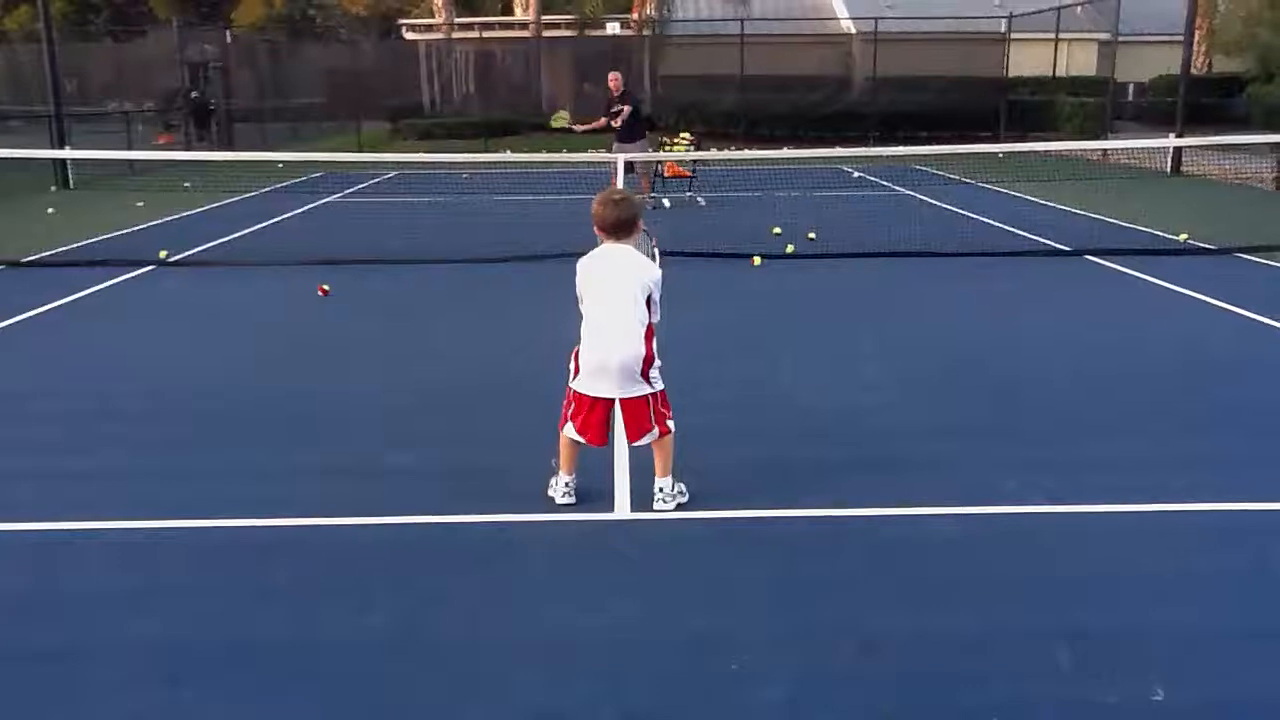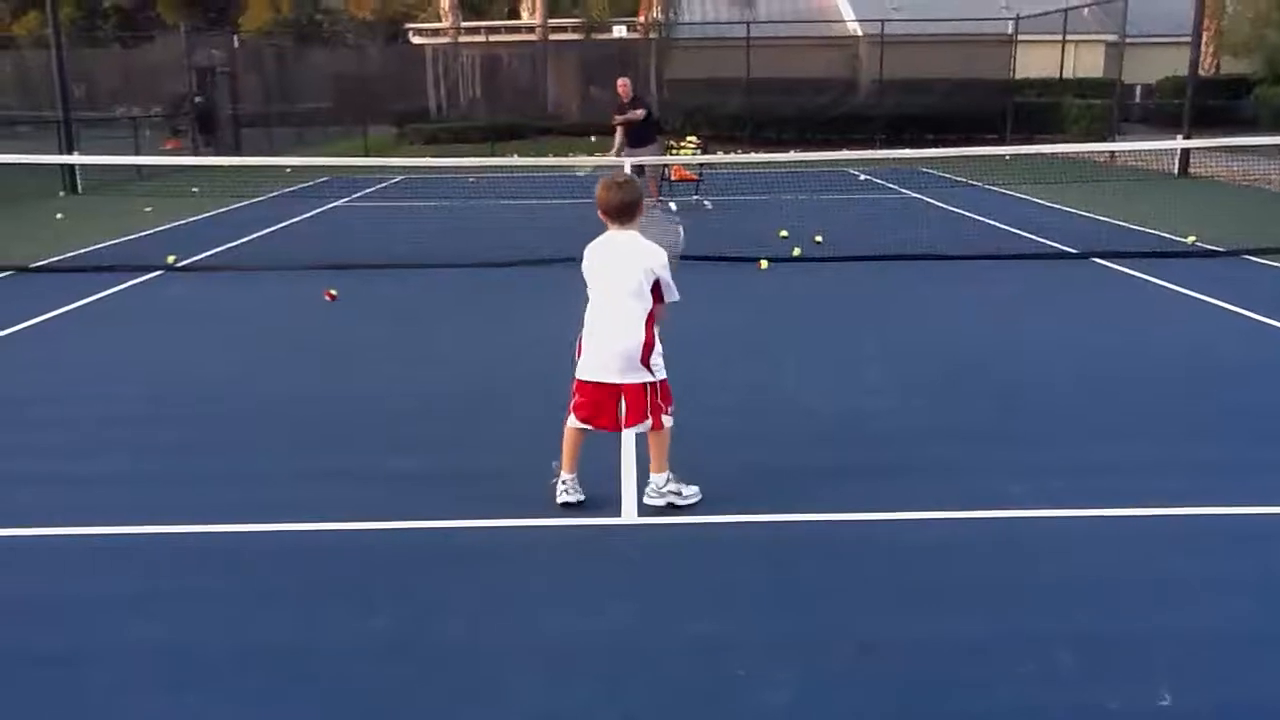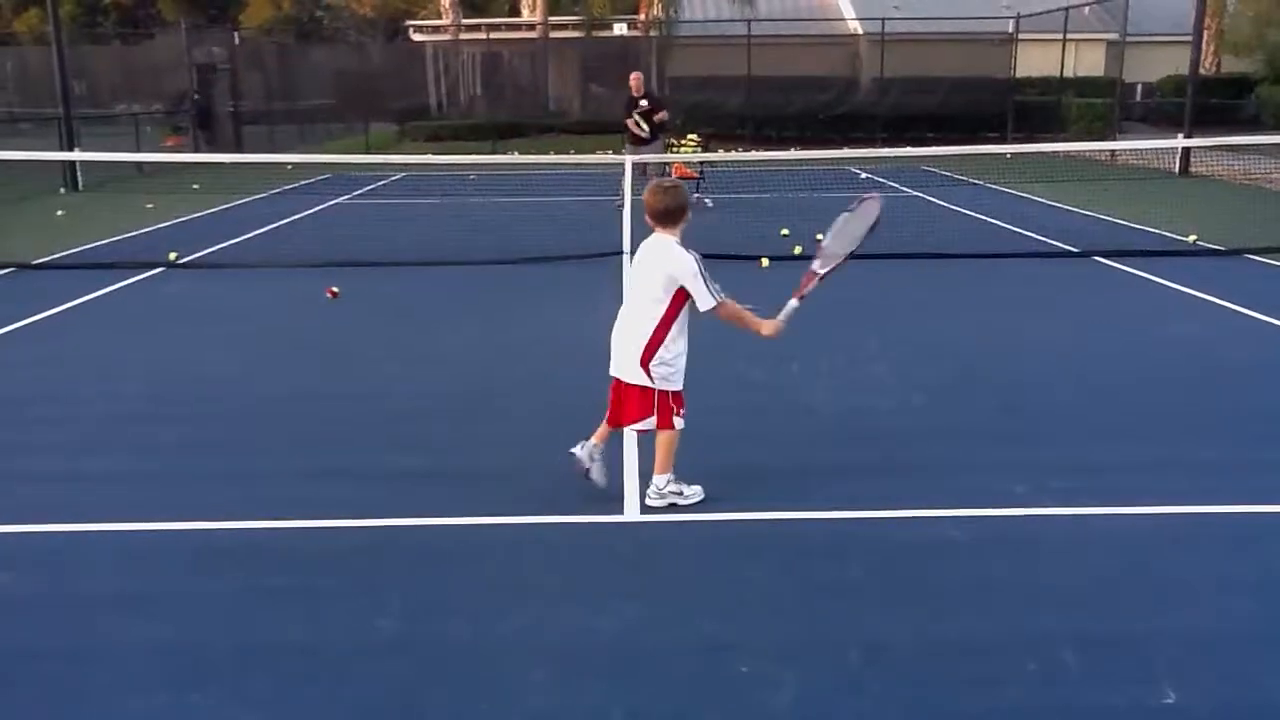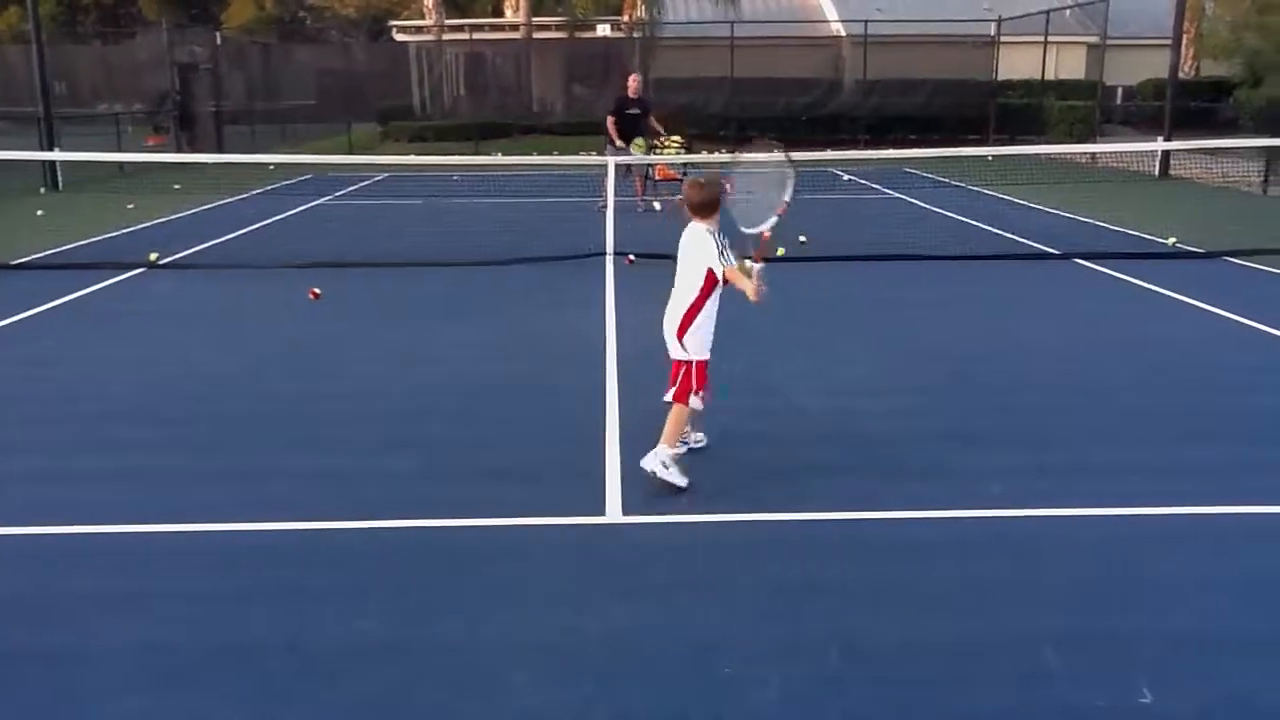
dt=0.4s
person 1, frame 1
left shoulder: (585, 265)
right shoulder: (649, 269)
right elbow: (652, 318)
left hip: (592, 358)
right hip: (635, 361)
left knee: (573, 421)
right knee: (660, 423)
left ankle: (564, 484)
right ankle: (665, 489)
person 1, frame 2
left shoulder: (592, 251)
right shoulder: (655, 255)
right elbow: (661, 305)
left hip: (595, 347)
right hip: (637, 350)
left knee: (579, 415)
right knee: (657, 416)
left ankle: (567, 483)
right ankle: (660, 483)
person 1, frame 3
left shoulder: (647, 248)
right shoulder: (685, 260)
right elbow: (716, 304)
left wrist: (736, 310)
right wrist: (759, 325)
left hip: (626, 342)
right hip: (654, 353)
left knee: (626, 410)
right knee: (670, 416)
left ankle: (592, 447)
right ankle: (662, 485)
person 1, frame 4
left shoulder: (692, 232)
right shoulder: (710, 239)
right elbow: (726, 268)
left wrist: (743, 273)
right wrist: (748, 284)
left hip: (680, 322)
right hip: (689, 329)
left knee: (689, 385)
right knee: (689, 392)
left ankle: (682, 434)
right ankle: (661, 456)
